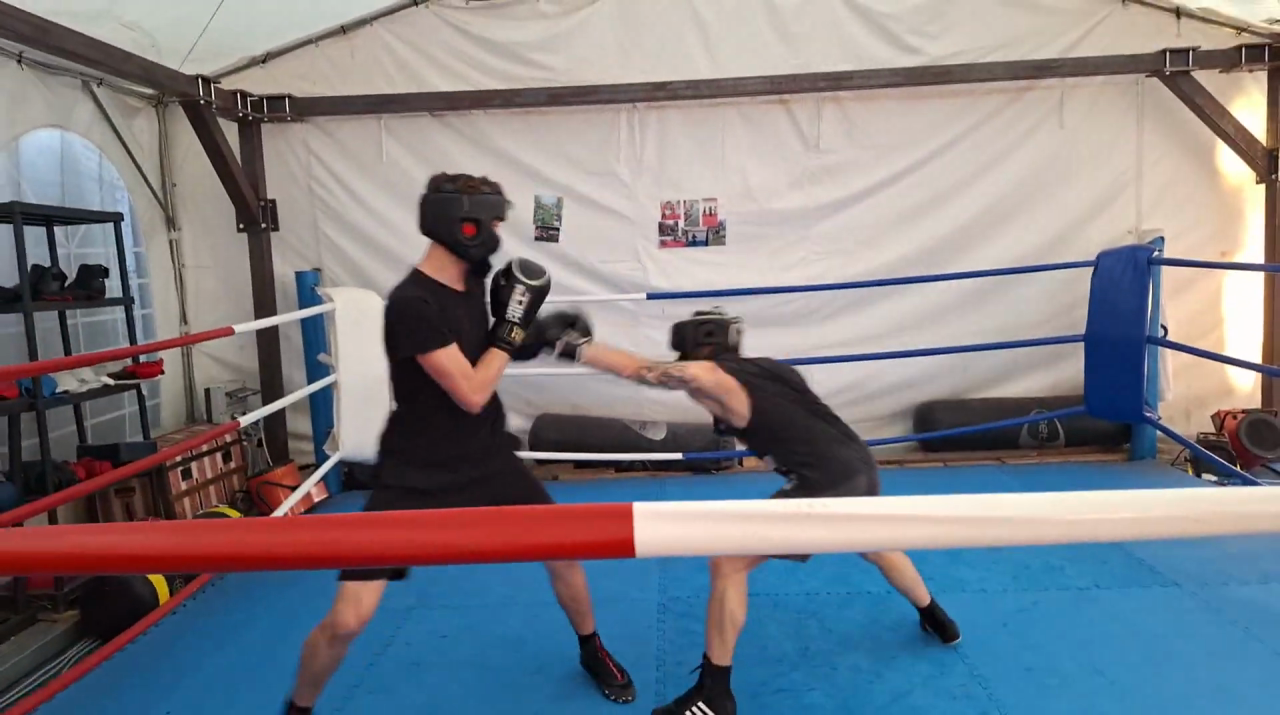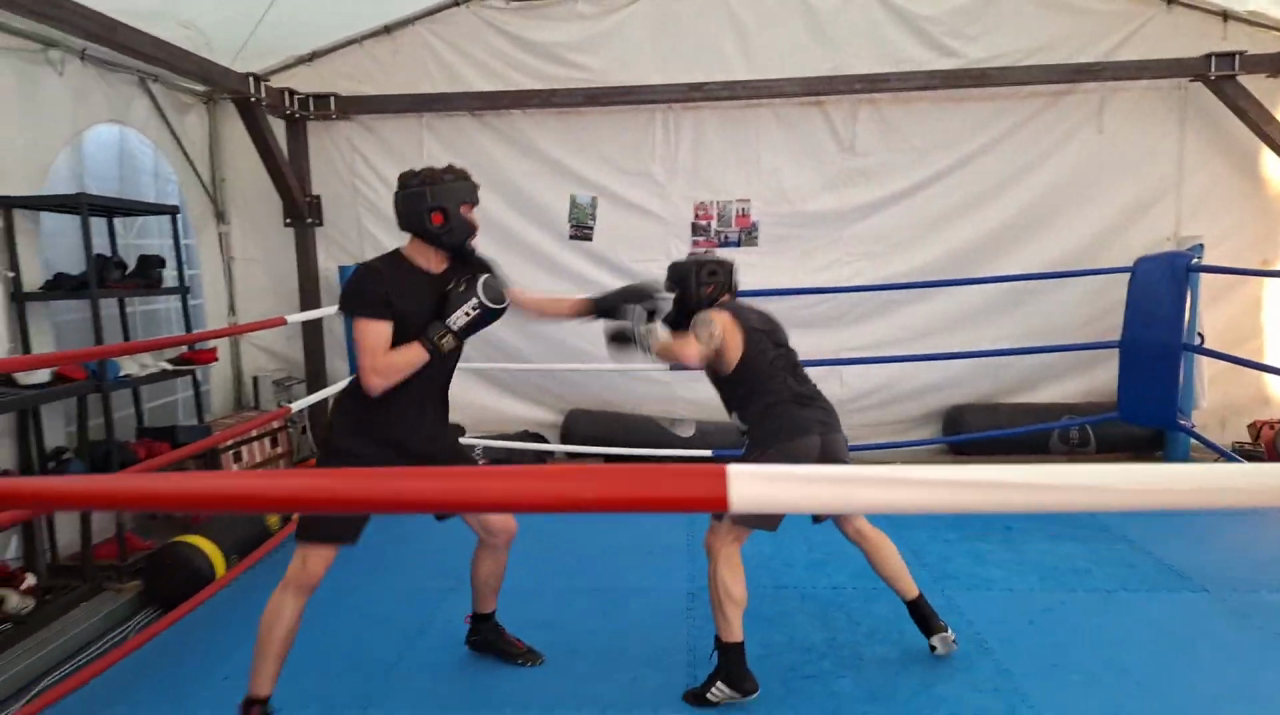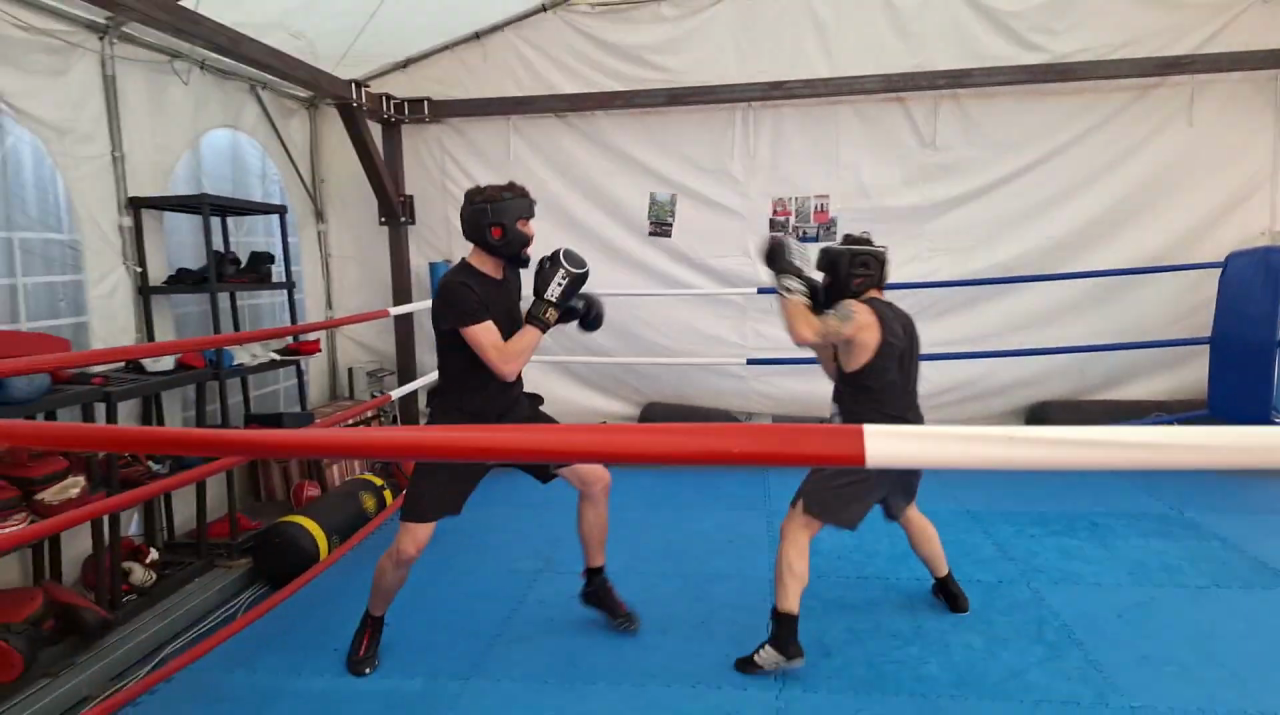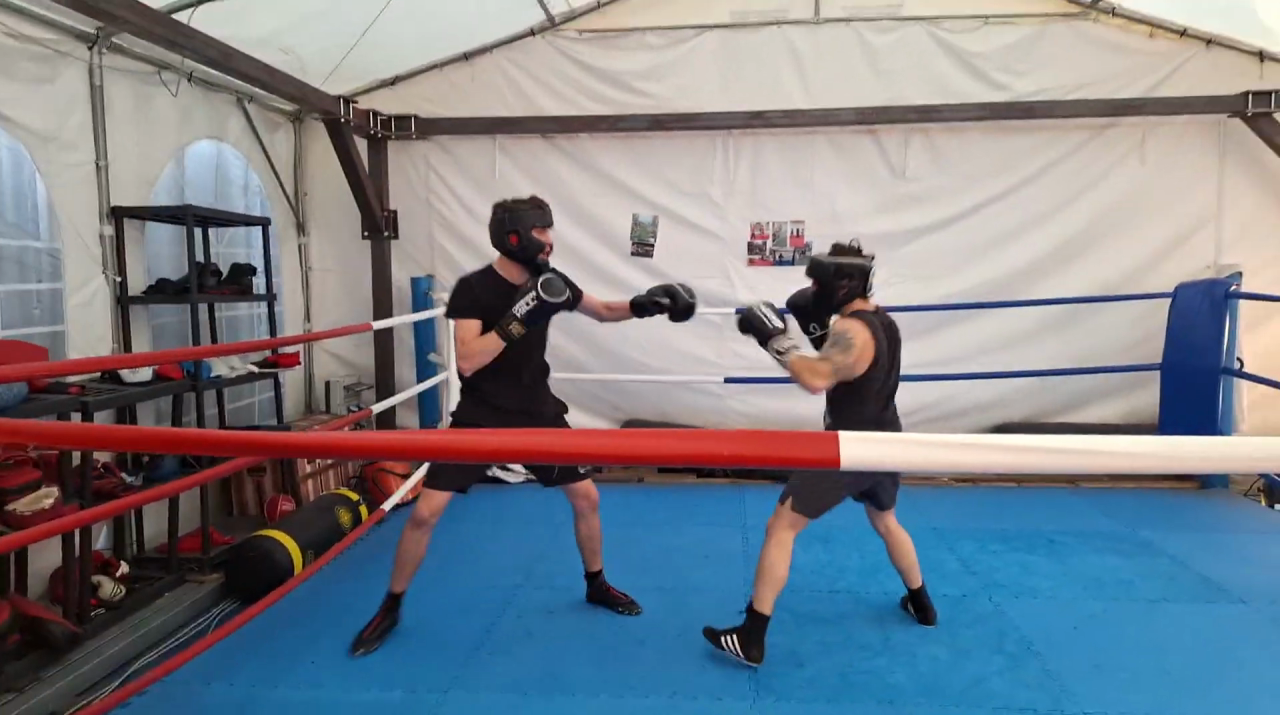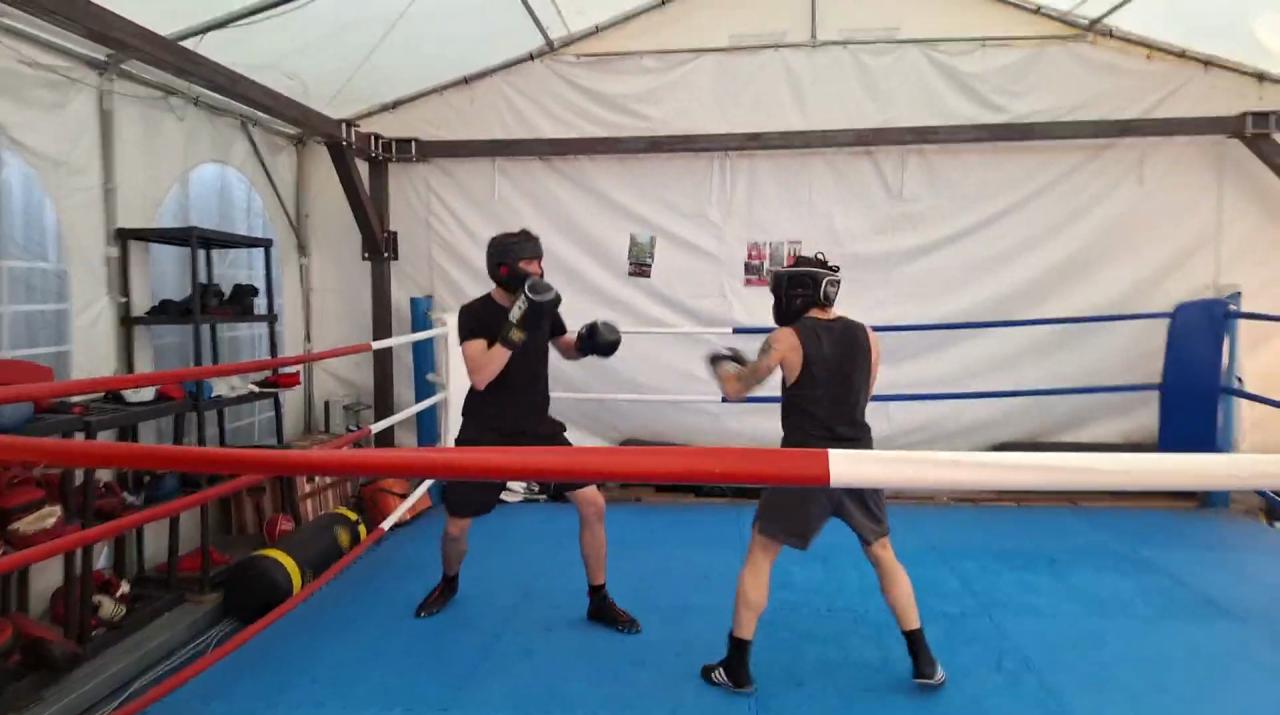
dt=0.3s
person 1, frame 1
left shoulder: (471, 279)
right shoulder: (412, 303)
right elbow: (472, 393)
left wrist: (531, 329)
right wrist: (513, 322)
left hip: (485, 457)
right hip: (417, 475)
right knee: (348, 618)
left ankle: (592, 650)
person 1, frame 2
left shoulder: (469, 270)
right shoulder: (374, 280)
left elbow: (538, 305)
right elbow: (375, 379)
left wrist: (604, 302)
right wrist: (448, 328)
left hip: (426, 439)
right hip: (359, 442)
left knee: (500, 530)
right knee: (304, 576)
left ankle: (483, 628)
person 1, frame 3
left shoulder: (509, 270)
right shoulder: (458, 289)
right elbow: (507, 364)
left wrist: (567, 306)
right wrist: (548, 305)
left hip: (514, 413)
right hip: (460, 426)
left knee: (597, 480)
right knee: (409, 547)
left ankle: (596, 585)
right ankle: (372, 623)
person 1, frame 4
left shoulder: (549, 279)
right shoulder: (473, 289)
left elbow: (600, 309)
right elbow: (466, 364)
left wrist: (644, 304)
right wrist: (517, 319)
left hip: (537, 411)
right hip: (480, 415)
left knee: (586, 496)
right knee: (426, 511)
left ankle: (597, 584)
right ankle: (391, 607)
person 1, frame 5
left shoulder: (544, 305)
right shoulder: (475, 314)
left elbow: (568, 350)
right elbow: (480, 377)
left wrist: (591, 338)
right wrist: (517, 325)
left hip: (537, 429)
right hip: (485, 434)
left knee: (593, 505)
right knee: (455, 529)
left ankle: (599, 600)
right ankle: (449, 583)
person 2, frame 1
left shoulder: (709, 375)
right shoulder: (770, 369)
left elbow: (637, 368)
left wrist: (572, 343)
left hip: (826, 484)
right hip: (859, 467)
left knee: (729, 567)
right knee: (873, 547)
right ankle: (936, 619)
person 2, frame 2
left shoulder: (713, 318)
right shoulder: (756, 320)
left elbow: (688, 354)
left wrist: (644, 335)
right wrist: (672, 330)
left hip: (781, 445)
right hip: (823, 430)
left knee: (721, 544)
right knee: (859, 529)
left ankle: (734, 671)
right ankle: (930, 621)
person 2, frame 3
left shoulder: (855, 314)
right shoulder: (898, 318)
left elbow: (803, 335)
left wrist: (789, 280)
right wrist: (813, 305)
left knee: (796, 530)
right knee: (906, 514)
left ankle: (783, 639)
right ankle: (951, 591)
person 2, frame 4
left shoulder: (852, 328)
right shoulder: (884, 322)
left elbow: (815, 381)
left wrist: (777, 338)
right wrist: (814, 324)
left knee: (782, 528)
right knee: (885, 522)
left ankle: (751, 638)
right ankle: (921, 604)
person 2, frame 5
left shoulder: (786, 339)
right shoulder: (865, 336)
left elbow: (735, 390)
left wrist: (723, 362)
left knee: (760, 556)
right knee: (884, 556)
left ankle: (737, 666)
right ankle: (922, 659)
